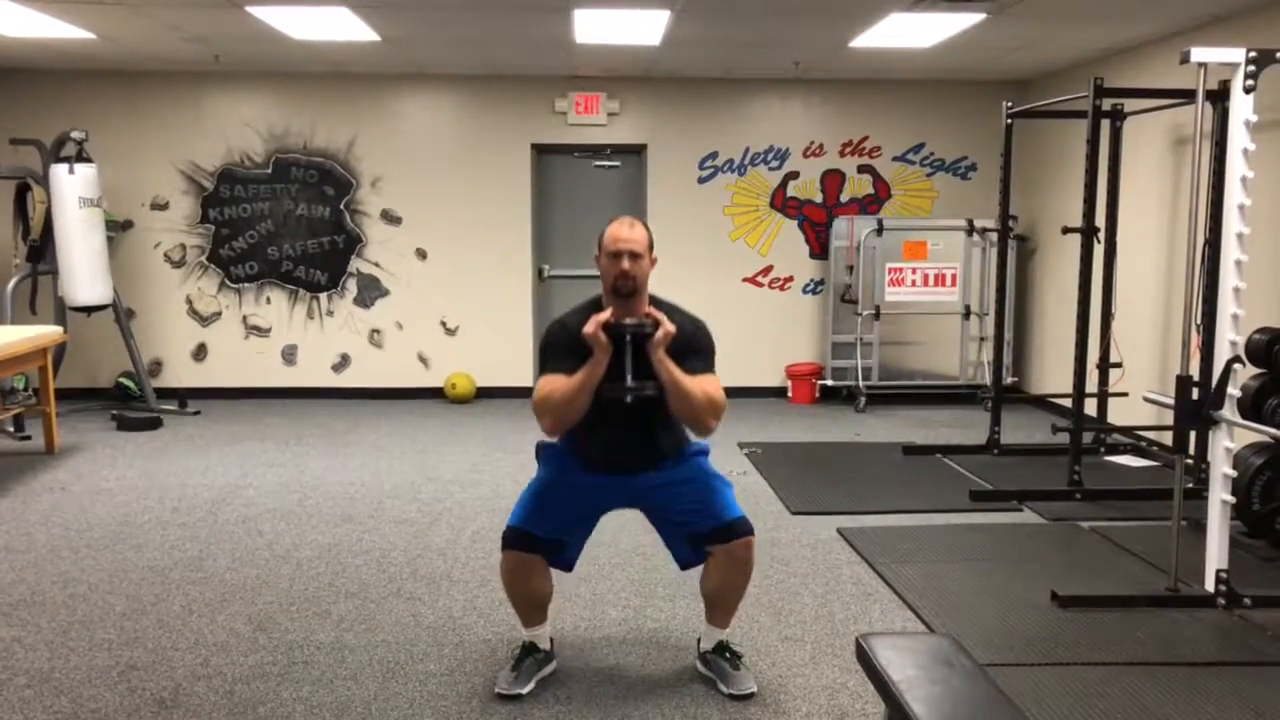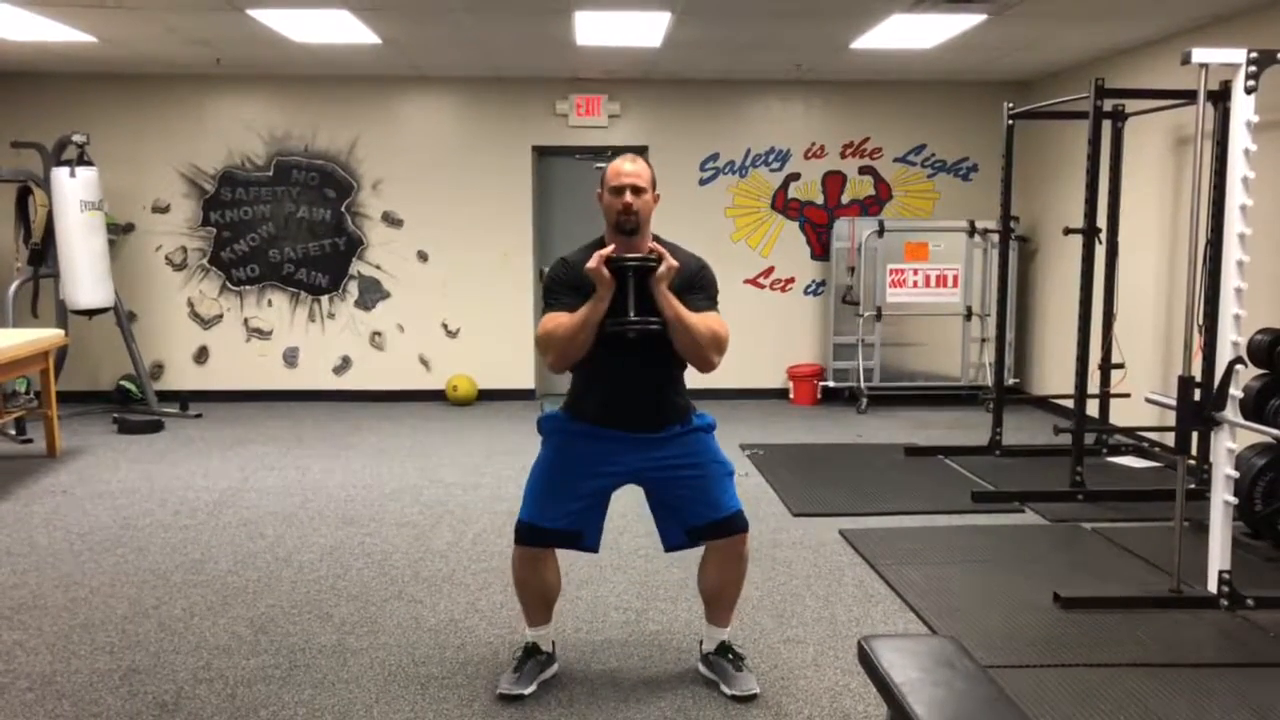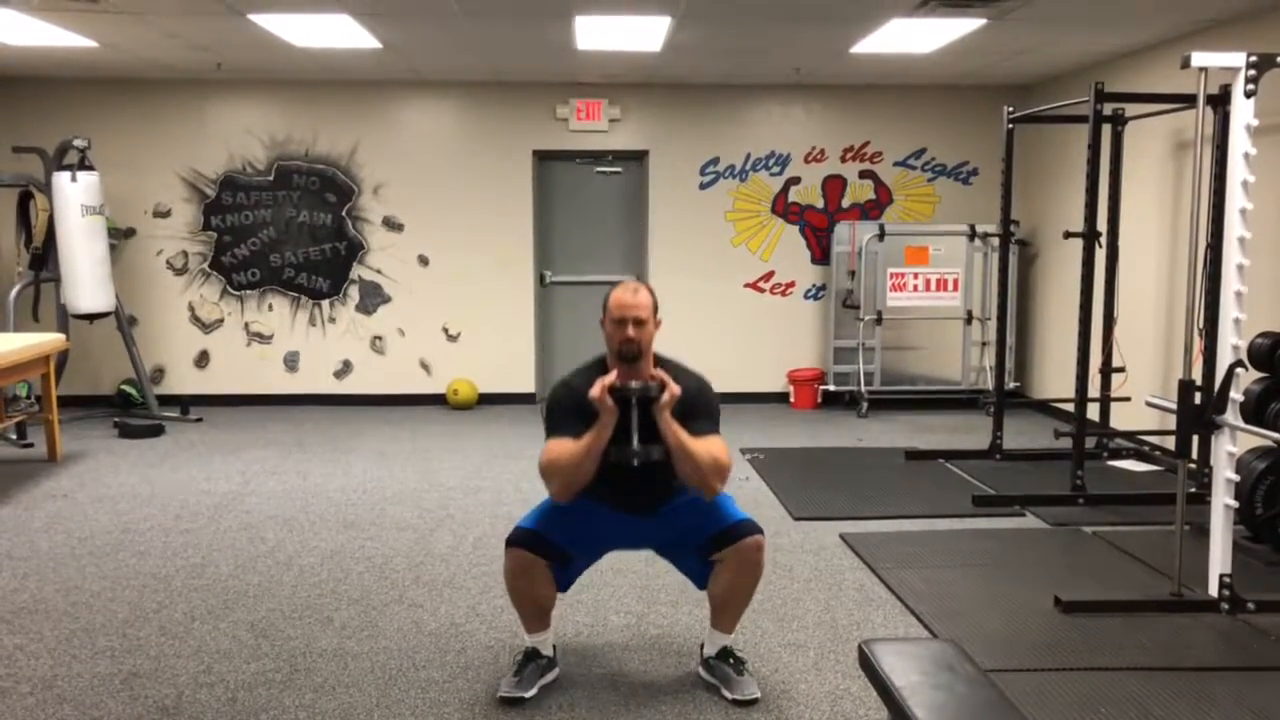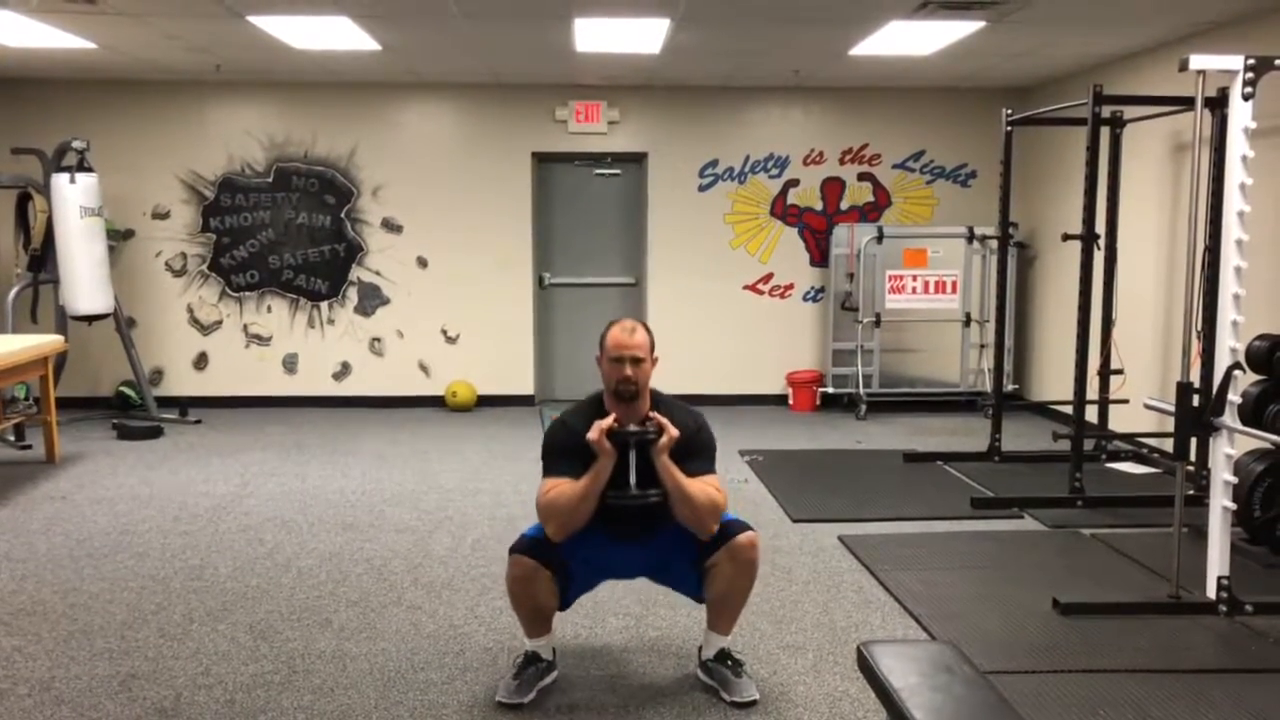
dt=0.5s
person 1, frame 1
left shoulder: (685, 330)
right shoulder: (568, 331)
left elbow: (707, 420)
right elbow: (551, 422)
left wrist: (659, 356)
right wrist: (599, 357)
left hip: (668, 464)
right hip: (582, 465)
left knee: (736, 541)
right knee: (519, 547)
left ankle: (713, 646)
right ankle: (537, 646)
person 1, frame 2
left shoulder: (688, 269)
right shoulder: (572, 270)
left elbow: (710, 357)
right elbow: (555, 357)
left wrist: (662, 292)
right wrist: (602, 294)
left hip: (673, 433)
right hip: (586, 431)
left knee: (729, 534)
right knee: (533, 539)
left ankle: (716, 647)
right ankle: (539, 649)
person 1, frame 3
left shoulder: (689, 388)
right shoulder: (574, 391)
left elbow: (711, 484)
right elbow: (559, 487)
left wrist: (665, 419)
right wrist: (605, 420)
left hip: (671, 503)
right hip: (594, 506)
left knee: (747, 543)
right knee: (523, 549)
left ankle: (716, 652)
right ankle: (540, 652)
person 1, frame 4
left shoulder: (685, 424)
right shoulder: (572, 428)
left elbow: (708, 522)
right elbow: (556, 526)
left wrist: (661, 458)
right wrist: (603, 461)
left hip: (666, 533)
right hip: (591, 536)
left knee: (741, 544)
right knee: (526, 561)
left ankle: (715, 653)
right ankle: (539, 655)
